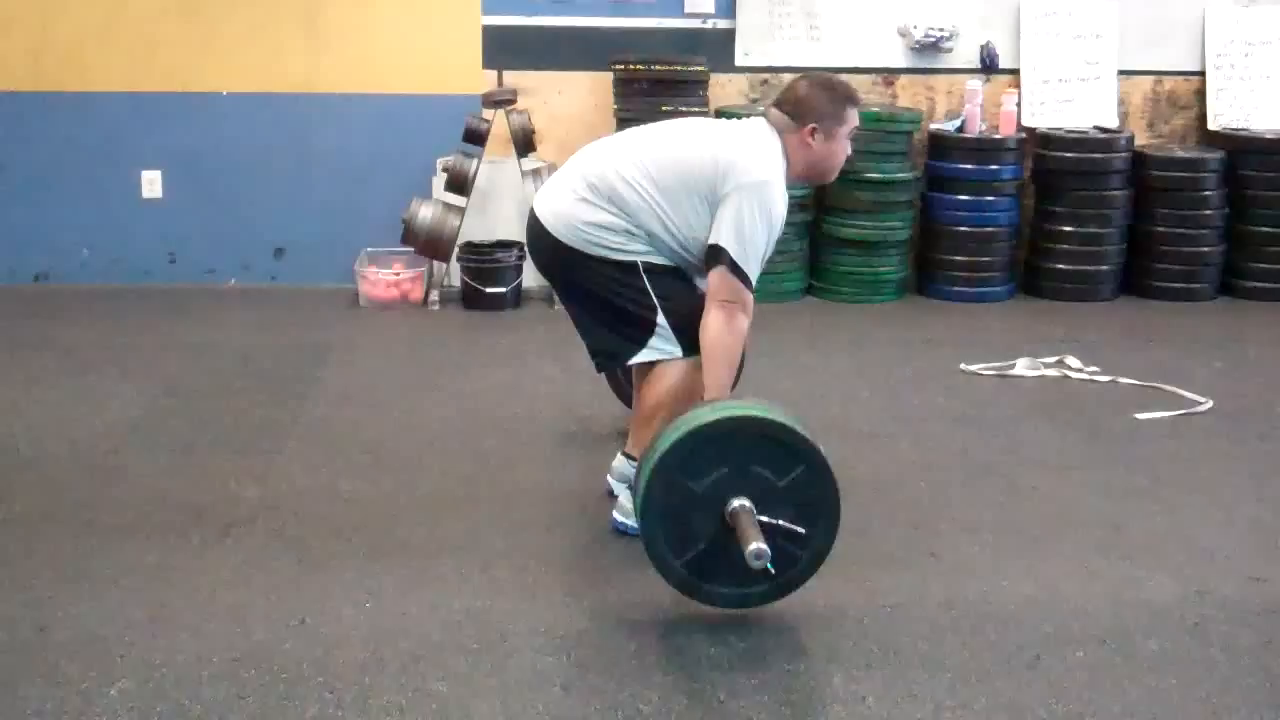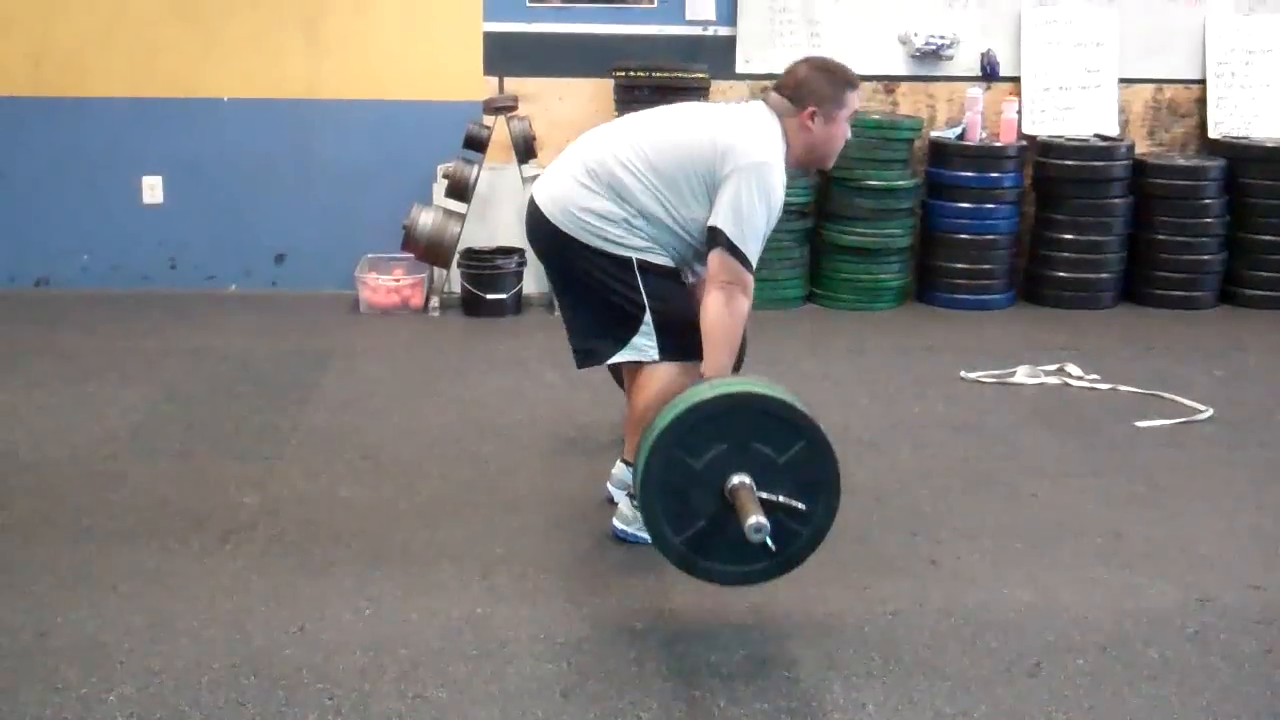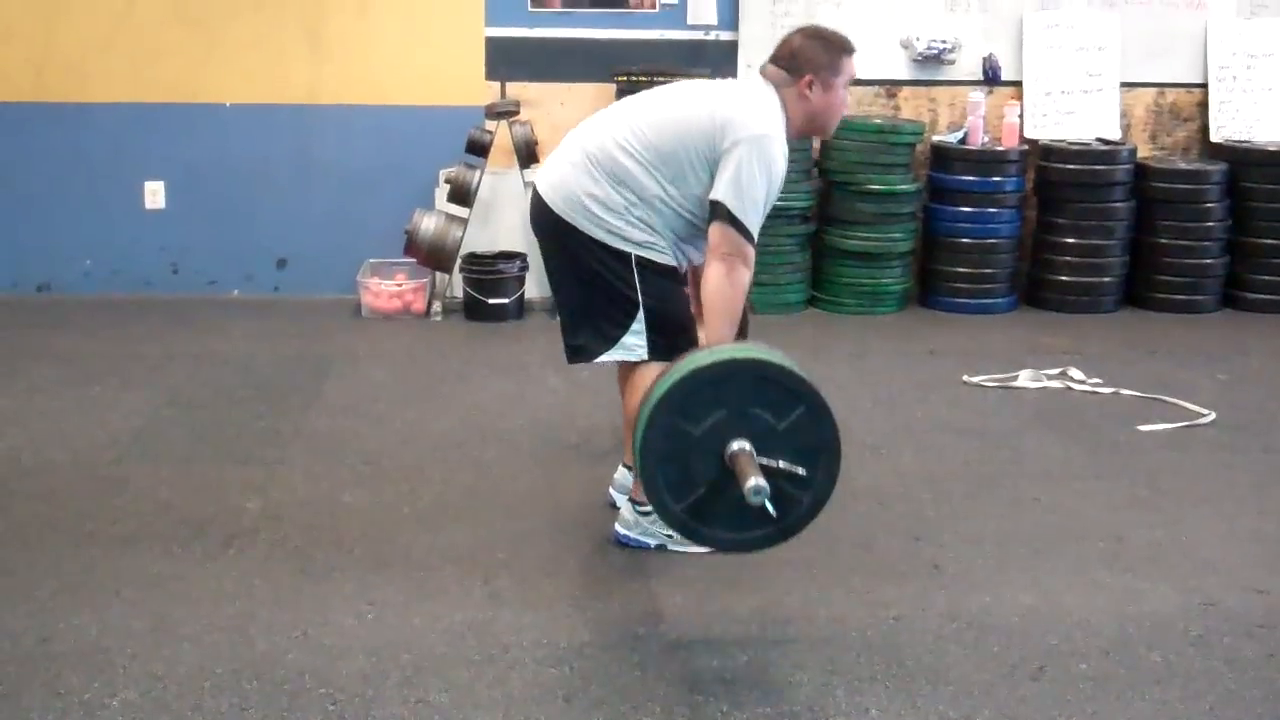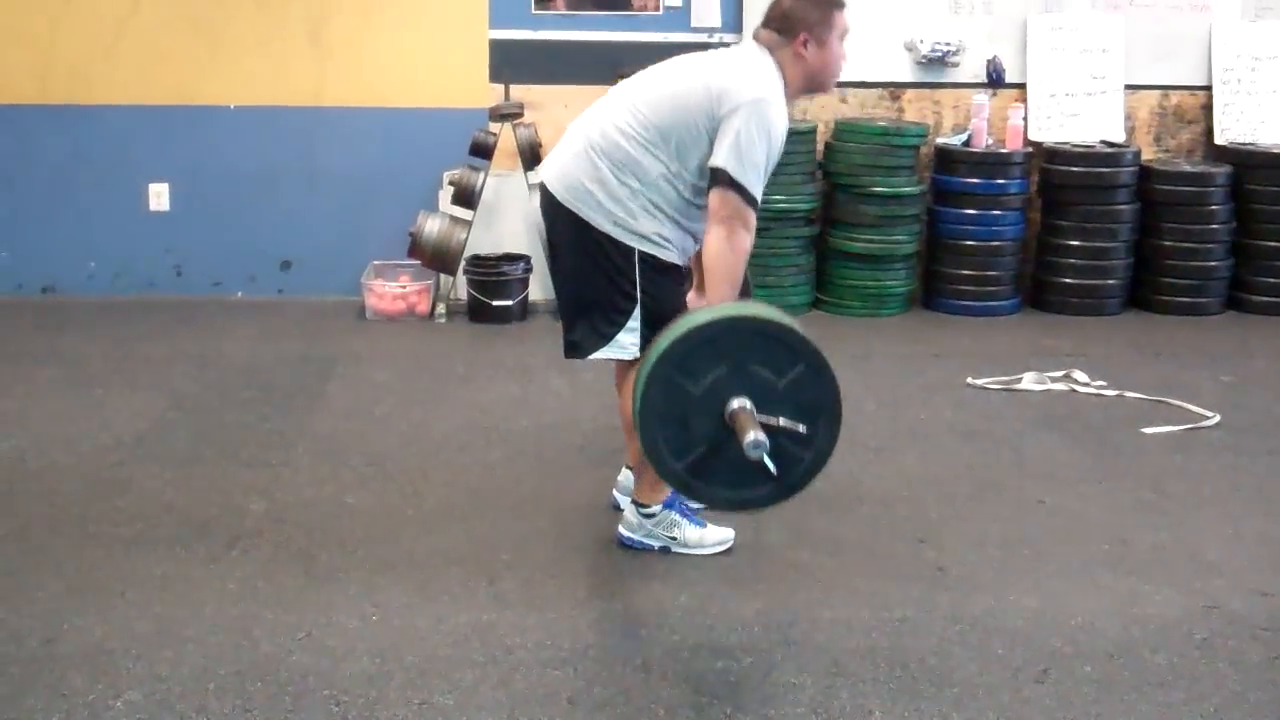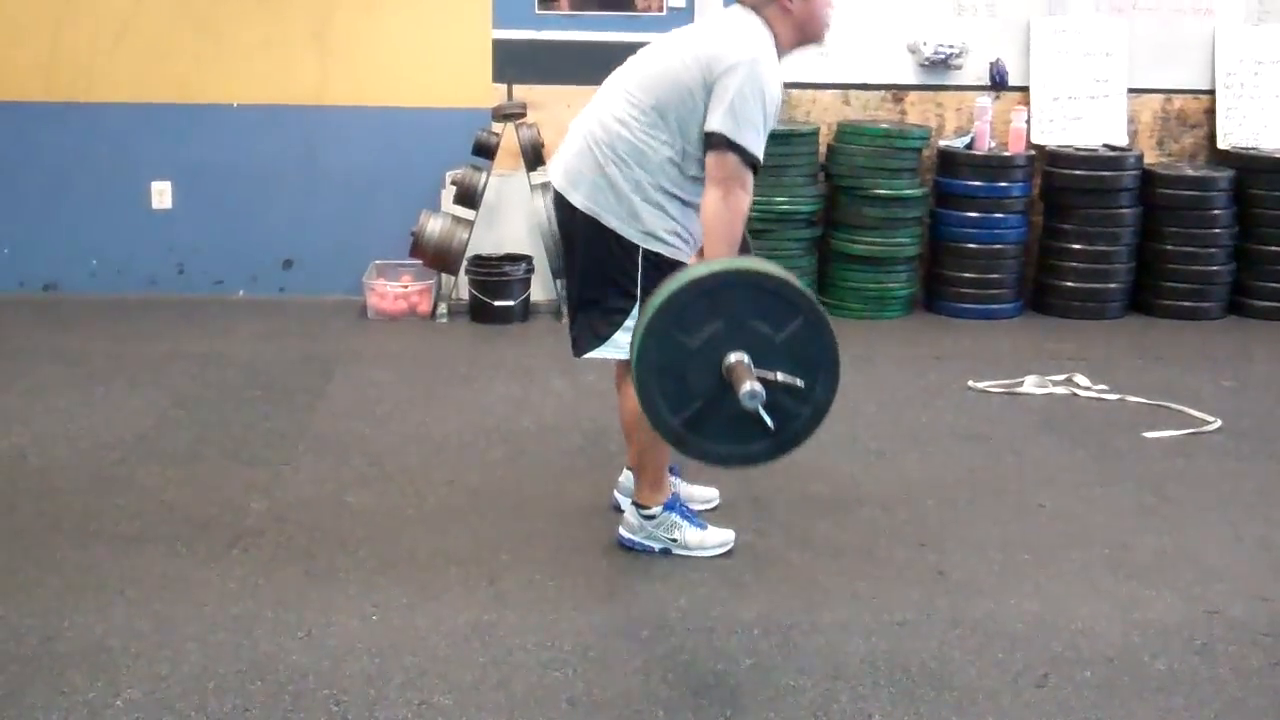
dt=0.1s
person 1, frame 1
left shoulder: (747, 145)
right shoulder: (761, 182)
left elbow: (711, 280)
right elbow: (729, 305)
left hip: (572, 214)
right hip: (588, 230)
left knee: (668, 334)
right knee: (686, 350)
left ankle: (635, 465)
person 1, frame 2
left shoulder: (747, 130)
right shoulder: (760, 165)
left elbow: (711, 269)
right elbow: (730, 289)
left hip: (572, 206)
right hip: (586, 220)
left knee: (662, 339)
right knee: (674, 353)
left ankle: (634, 470)
right ankle: (644, 507)
person 1, frame 3
left shoulder: (745, 102)
right shoulder: (761, 135)
left elbow: (714, 240)
right elbow: (729, 259)
left wrist: (695, 315)
left hip: (578, 195)
right hip: (595, 208)
left knee: (650, 346)
right knee: (662, 355)
left ankle: (638, 473)
right ankle: (647, 513)
person 1, frame 4
left shoulder: (743, 75)
right shoulder: (760, 101)
left elbow: (714, 210)
right elbow: (732, 226)
left wrist: (700, 284)
left hip: (587, 186)
right hip: (602, 199)
left knee: (647, 346)
left ankle: (640, 473)
right ankle: (650, 512)
person 1, frame 5
right shoulder: (752, 59)
left elbow: (711, 169)
right elbow: (727, 183)
left wrist: (700, 250)
left hip: (606, 182)
right hip: (621, 195)
left ankle: (642, 476)
right ankle: (650, 514)
